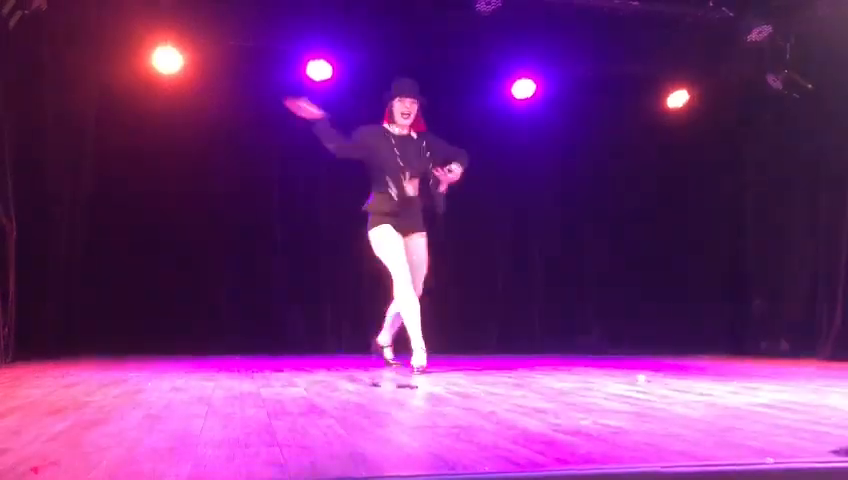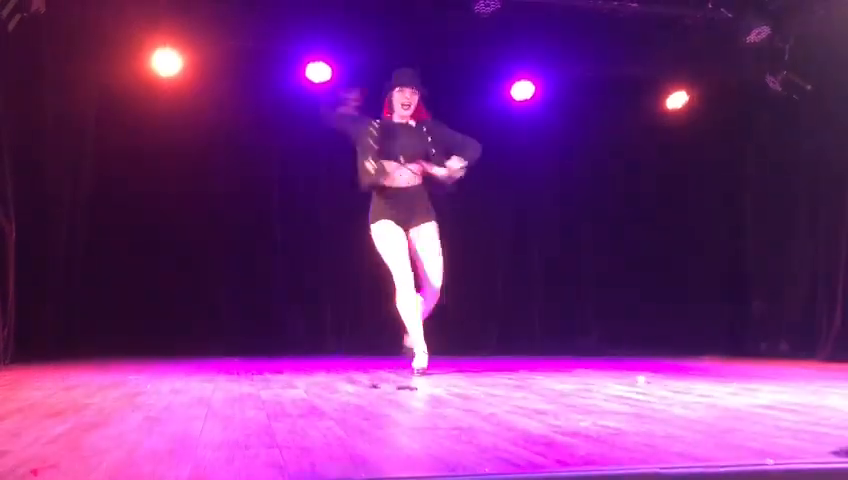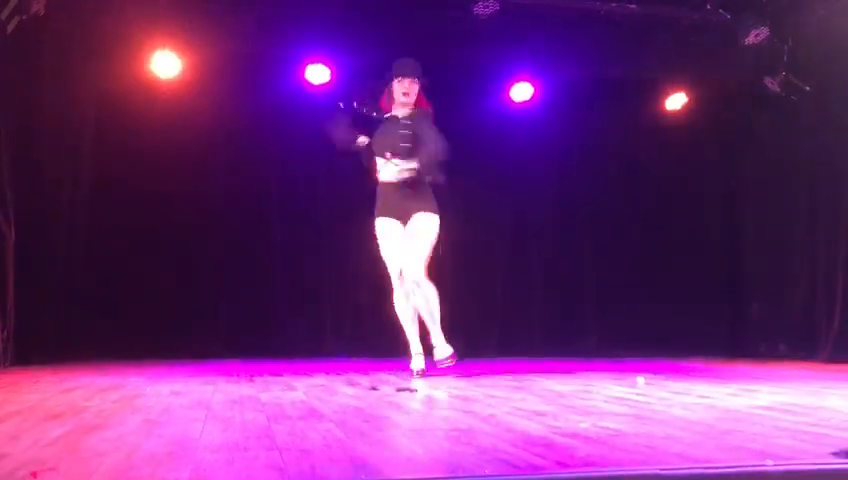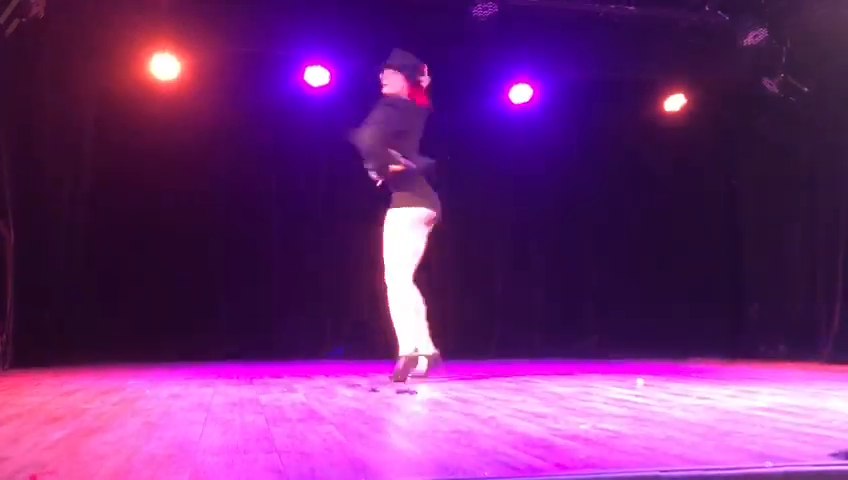
dt=0.1s
person 1, frame 1
left shoulder: (423, 140)
right shoulder: (373, 134)
left elbow: (458, 157)
right elbow: (339, 144)
left wrist: (453, 170)
right wrist: (319, 118)
left hip: (413, 220)
right hip: (384, 219)
left knee: (413, 290)
right knee: (402, 279)
left ankle: (383, 339)
right ankle: (418, 351)
person 1, frame 2
left shoulder: (428, 128)
right shoulder: (373, 127)
left elbow: (472, 148)
right elbow: (340, 118)
left wrist: (450, 168)
right wrist: (347, 105)
left hip: (421, 210)
right hip: (386, 211)
left knee: (434, 283)
right knee: (403, 279)
left ankle: (413, 335)
right ankle: (420, 351)
person 1, frame 3
left shoulder: (419, 119)
right shoulder: (382, 120)
left elbow: (437, 150)
left wrist: (407, 168)
left hip: (420, 205)
right hip: (387, 209)
left knee: (415, 274)
right knee: (399, 278)
left ankle: (440, 343)
right ankle: (427, 349)
person 1, frame 4
left shoulder: (394, 107)
right shoulder: (400, 107)
left elbow: (369, 143)
left wrist: (383, 167)
left hip: (410, 200)
right hip: (409, 200)
left knee: (396, 278)
right knee: (399, 279)
left ankle: (415, 350)
right ankle: (422, 349)
